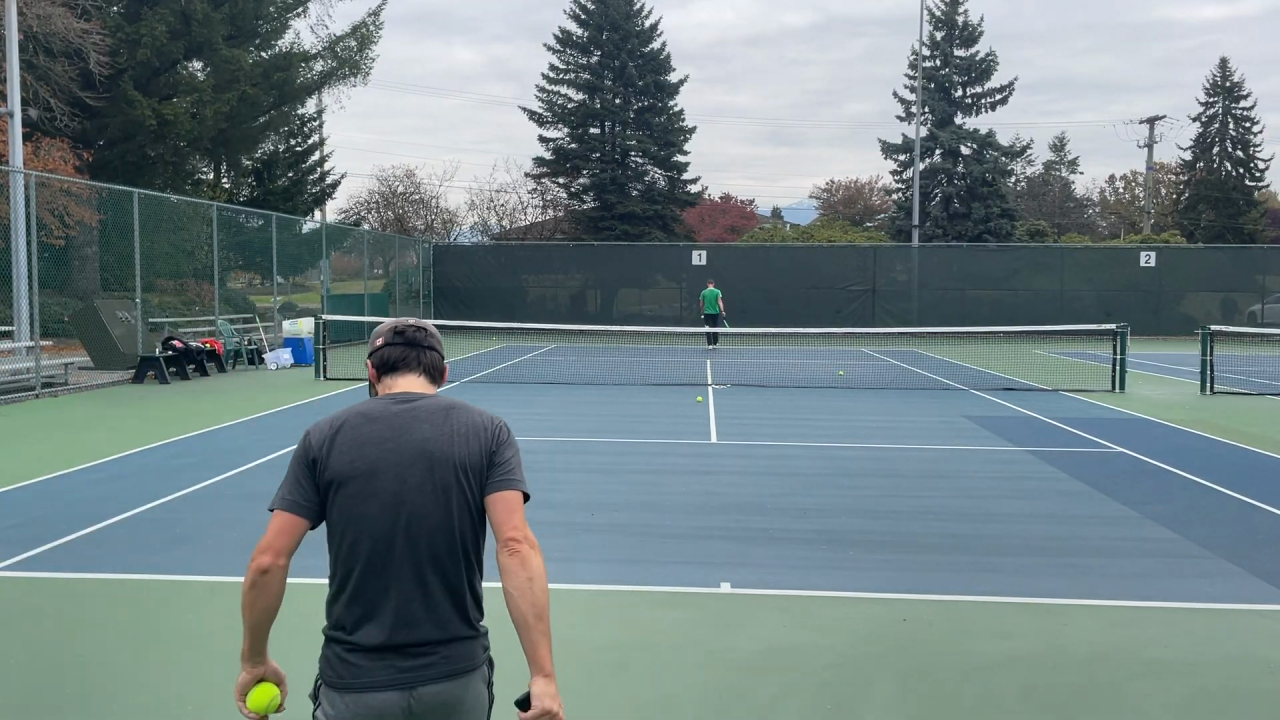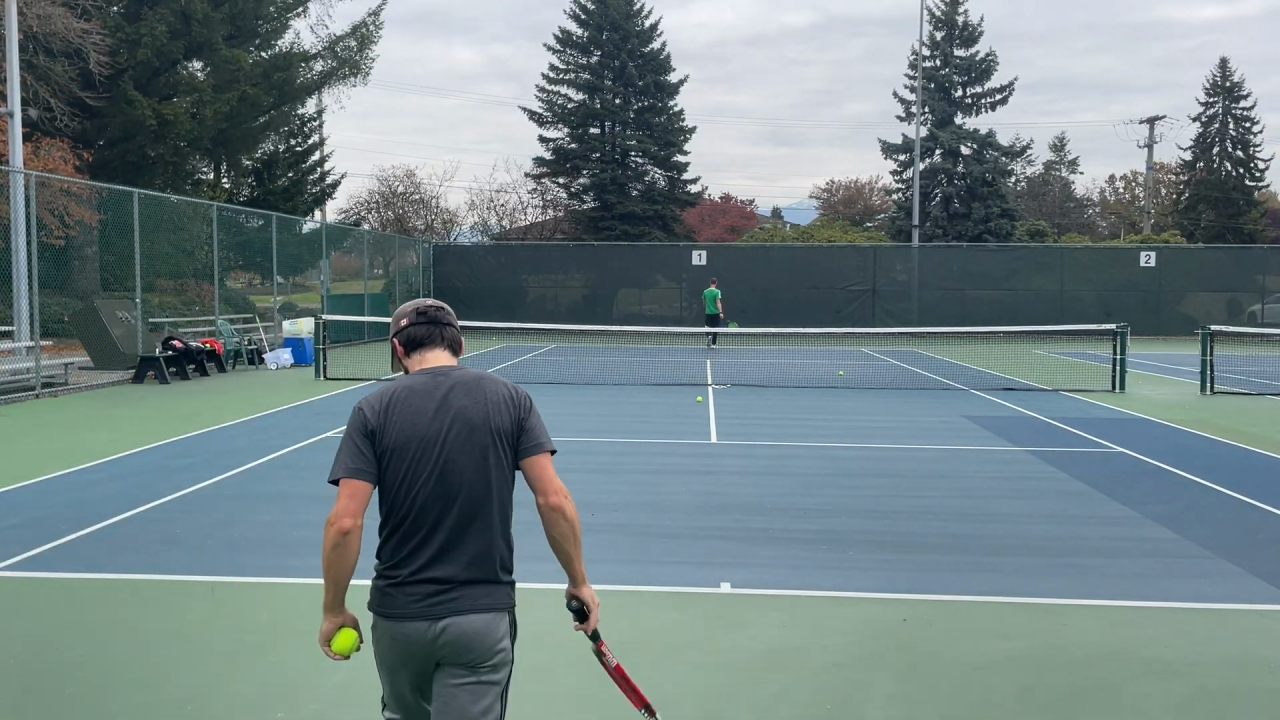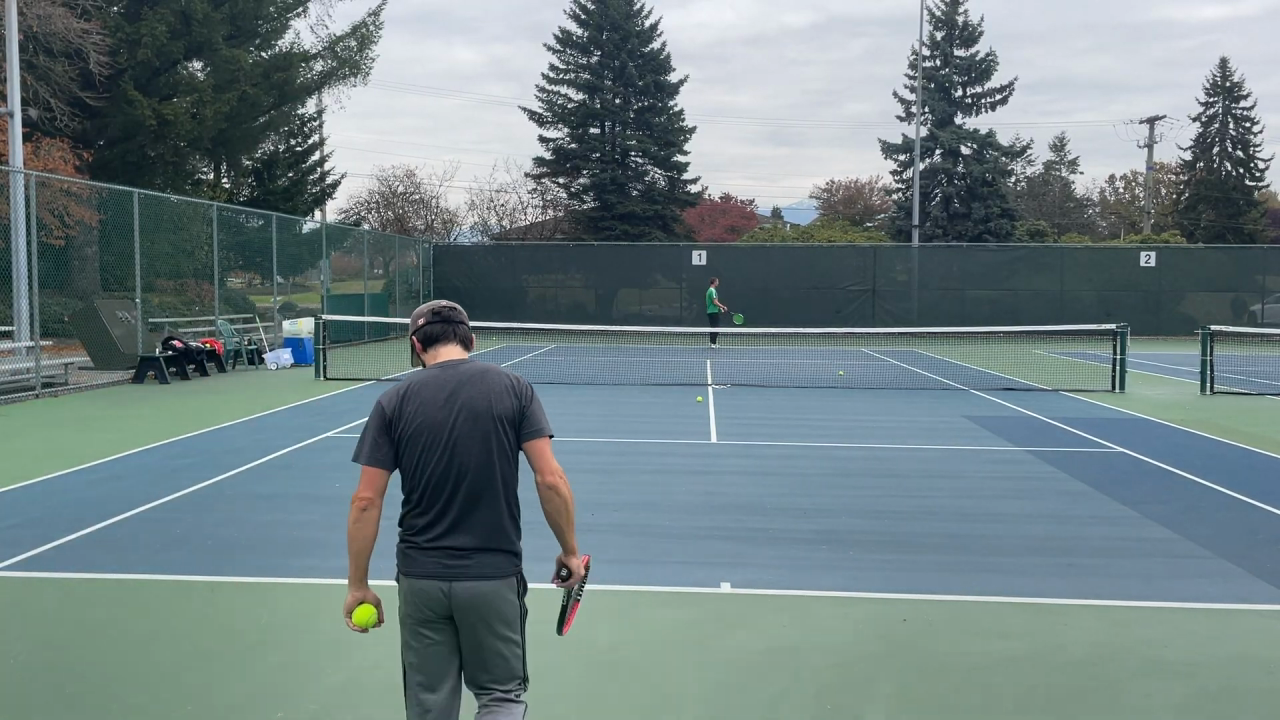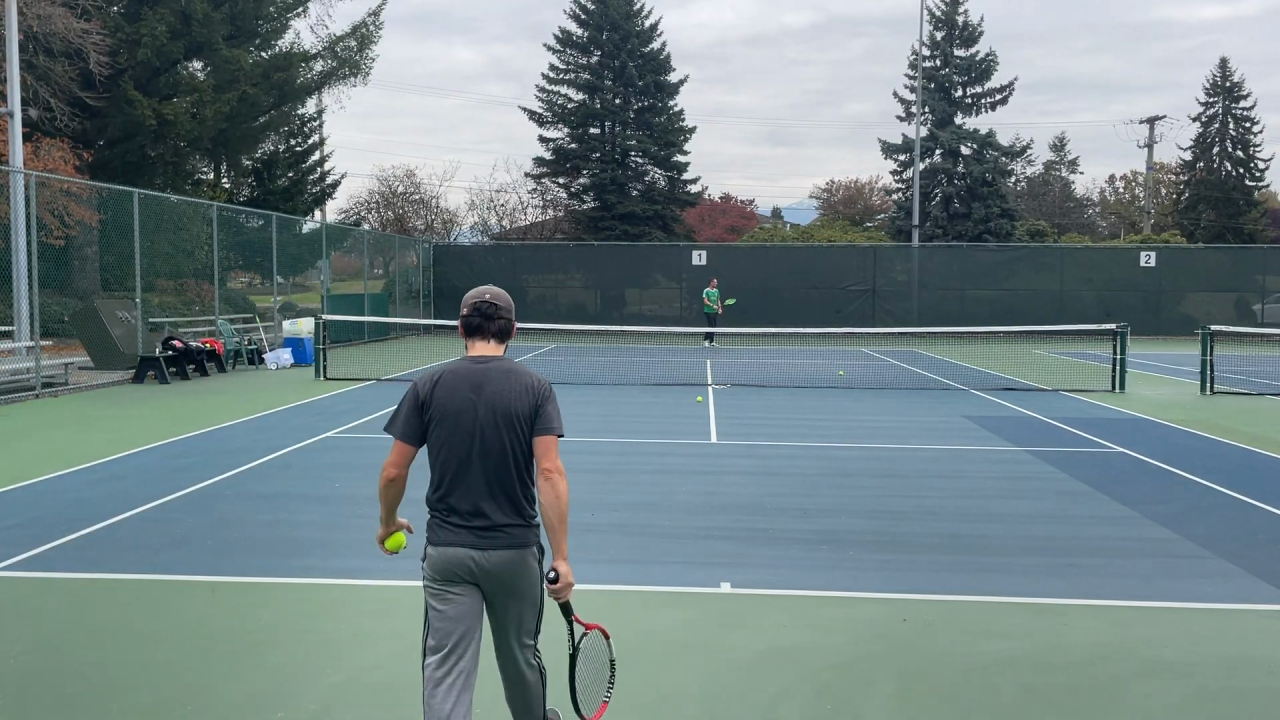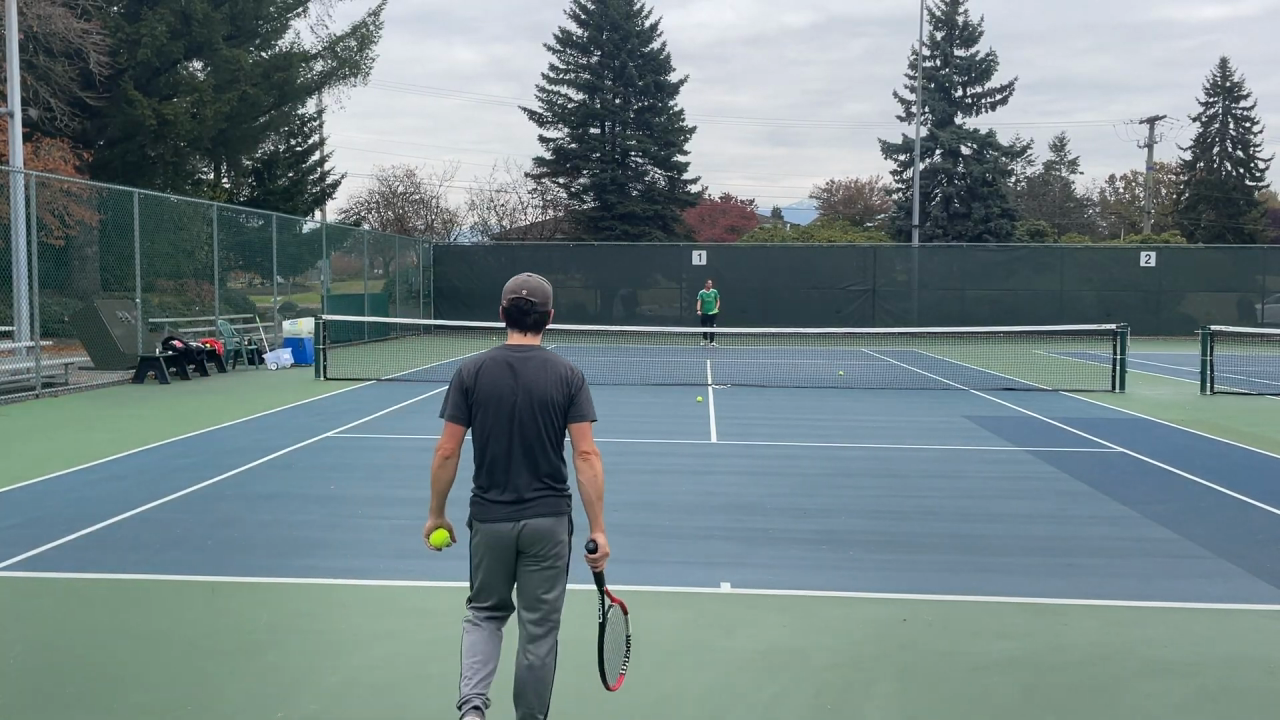
dt=0.3s
person 1, frame 1
left shoulder: (325, 436)
right shoulder: (486, 431)
left elbow: (267, 563)
right elbow: (516, 548)
left wrist: (254, 659)
right wrist: (543, 675)
left hip: (352, 687)
right hip: (457, 679)
person 1, frame 2
left shoulder: (374, 409)
right shoulder: (510, 398)
left elbow: (345, 524)
right elbow: (554, 500)
left wrist: (334, 609)
right wrist: (579, 580)
left hip: (399, 614)
right hip: (483, 614)
person 1, frame 3
left shoulder: (394, 400)
right shoulder: (514, 388)
left elbow: (366, 501)
right elbow: (551, 480)
left wrist: (357, 583)
right wrist: (570, 550)
left hip: (421, 578)
right hip: (494, 576)
person 1, frame 4
left shoulder: (429, 385)
right shoulder: (534, 387)
left elbow: (393, 471)
right elbow: (549, 474)
left wrist: (387, 521)
right wrist: (561, 556)
left hip: (447, 550)
right hip: (515, 549)
left knee: (446, 674)
right knee: (519, 651)
person 1, frame 5
left shoulder: (471, 371)
right shoulder: (568, 375)
left elbow: (447, 452)
right elbow: (586, 455)
left wrist: (436, 513)
right wrist: (598, 528)
left hip: (489, 519)
right hip: (548, 520)
left knee: (485, 616)
right knee: (539, 630)
